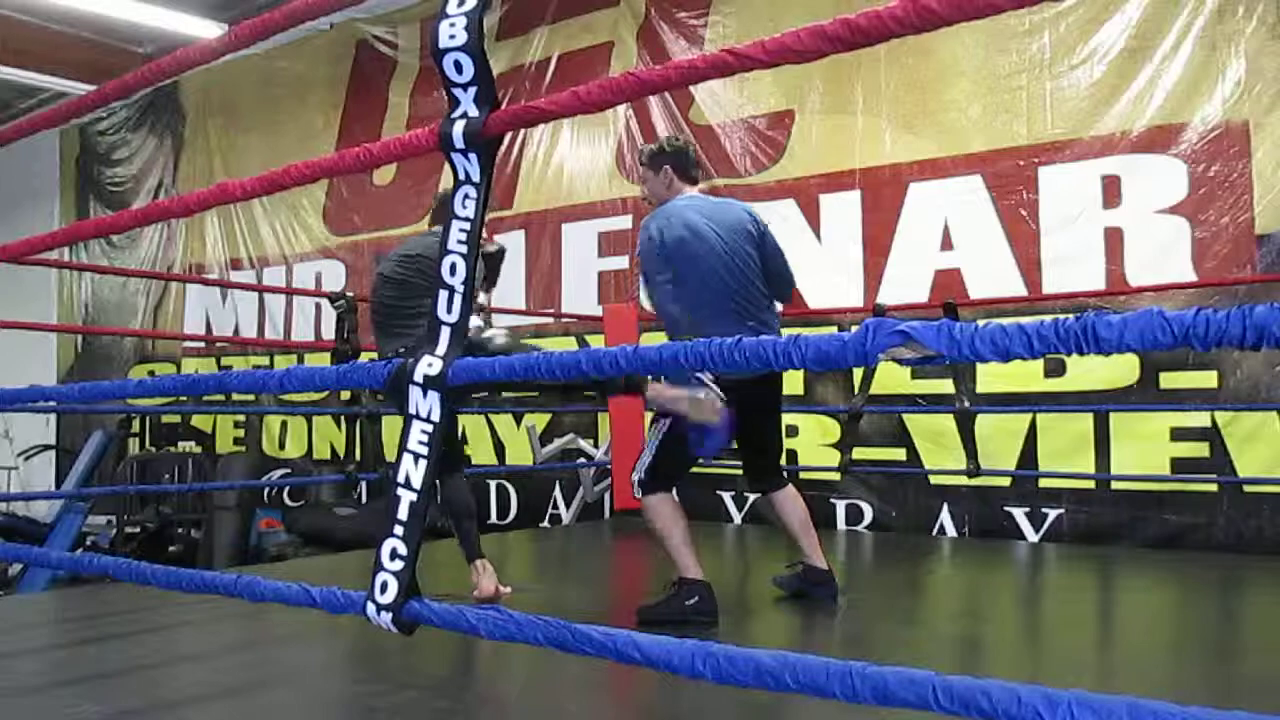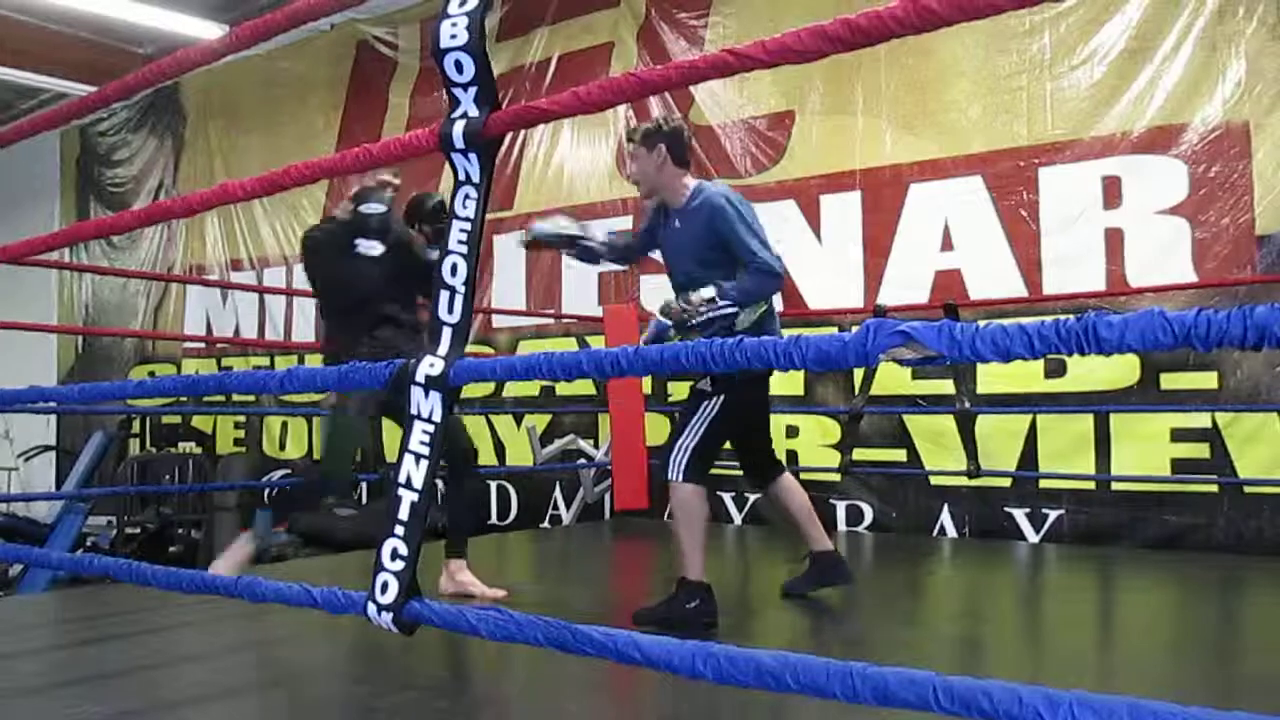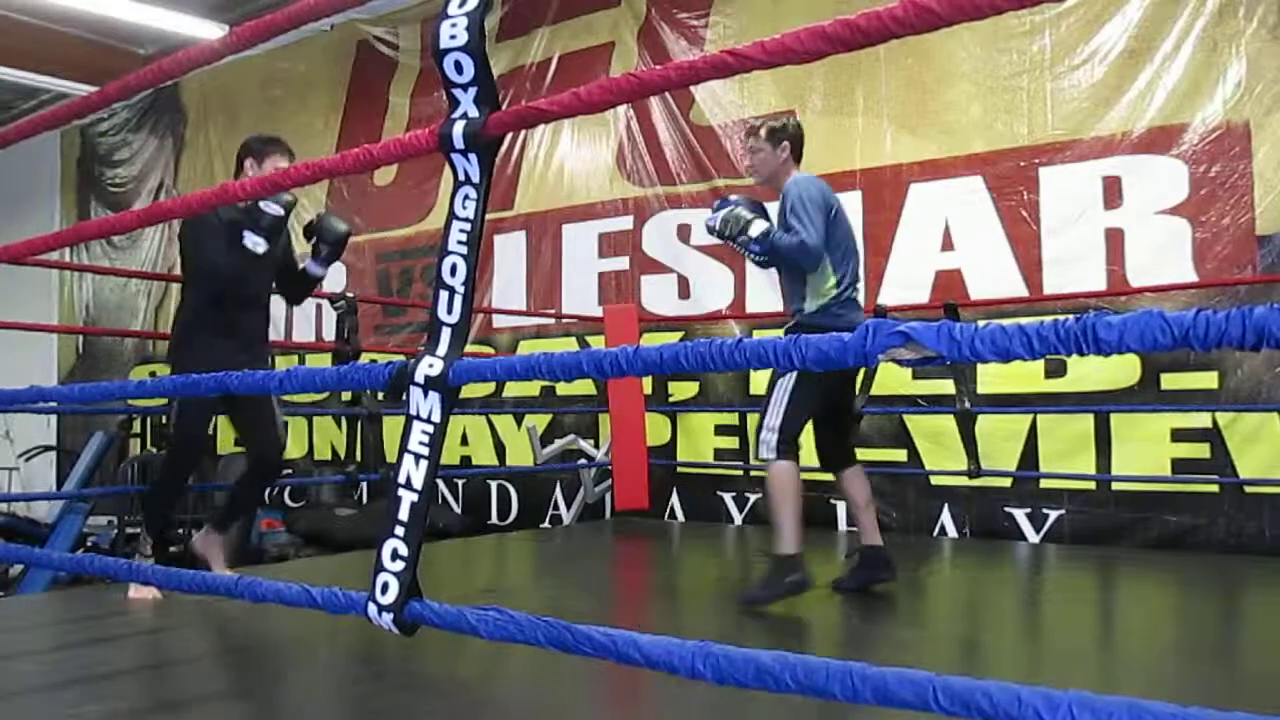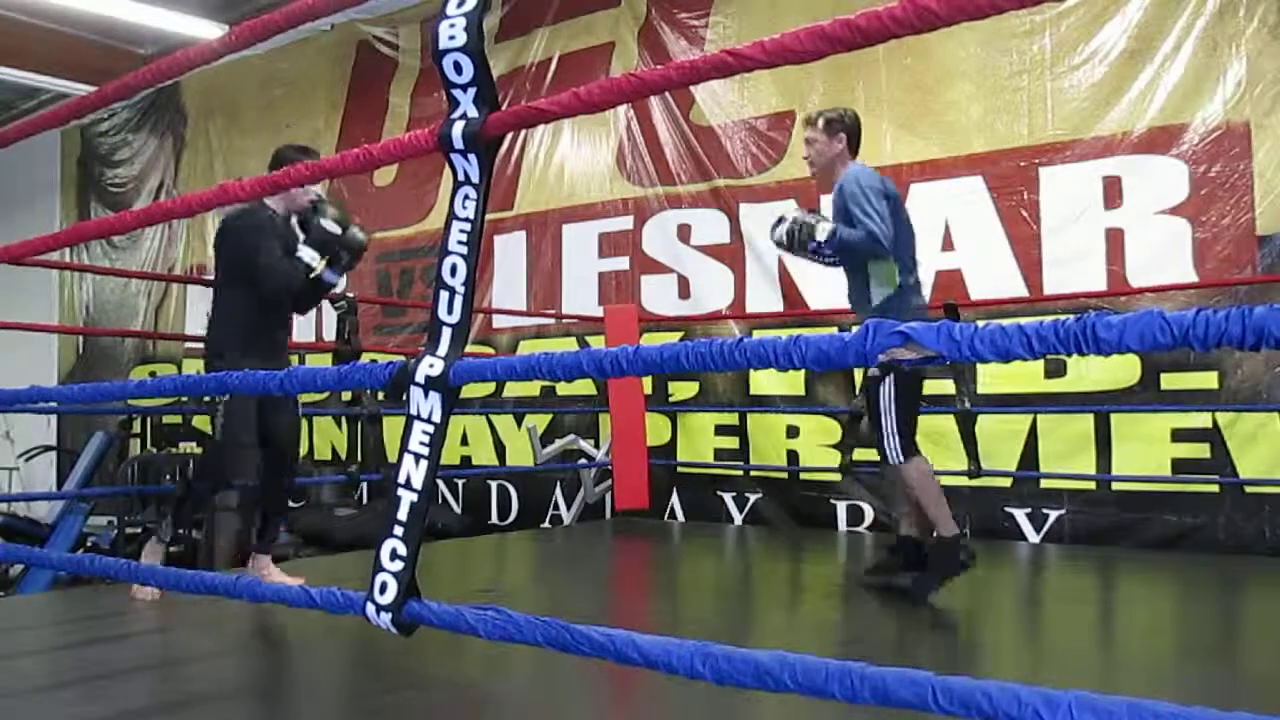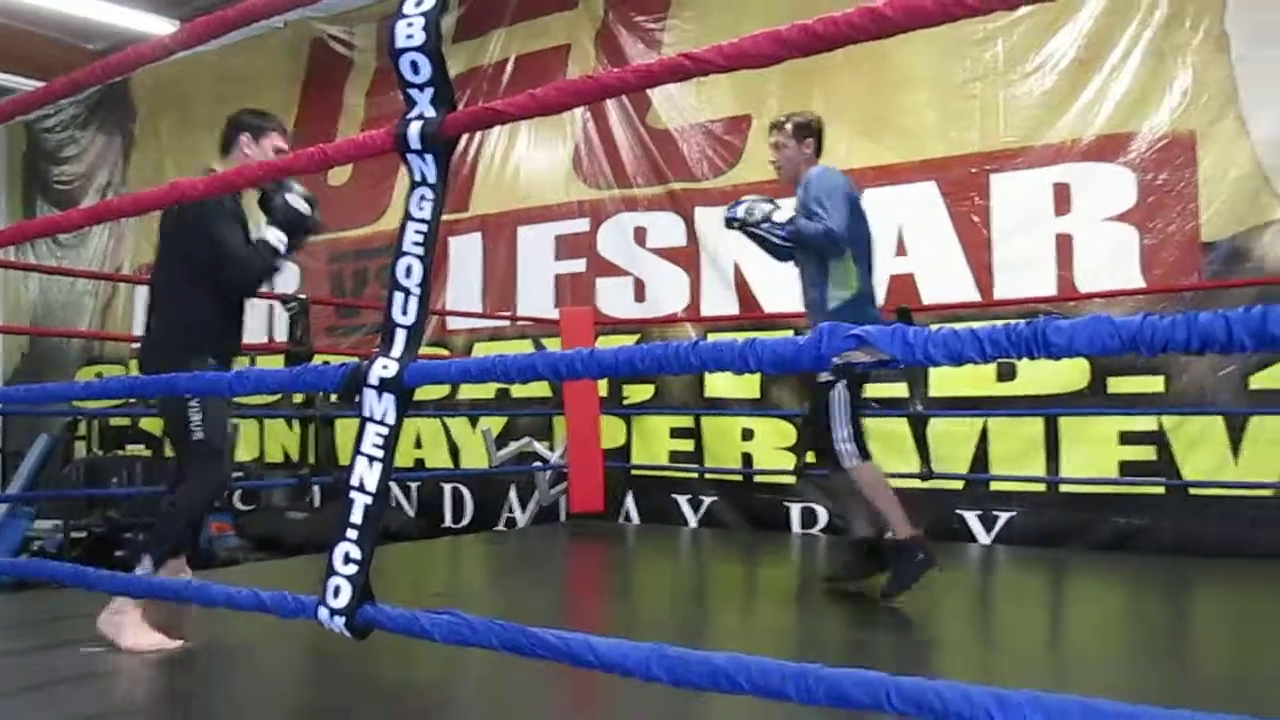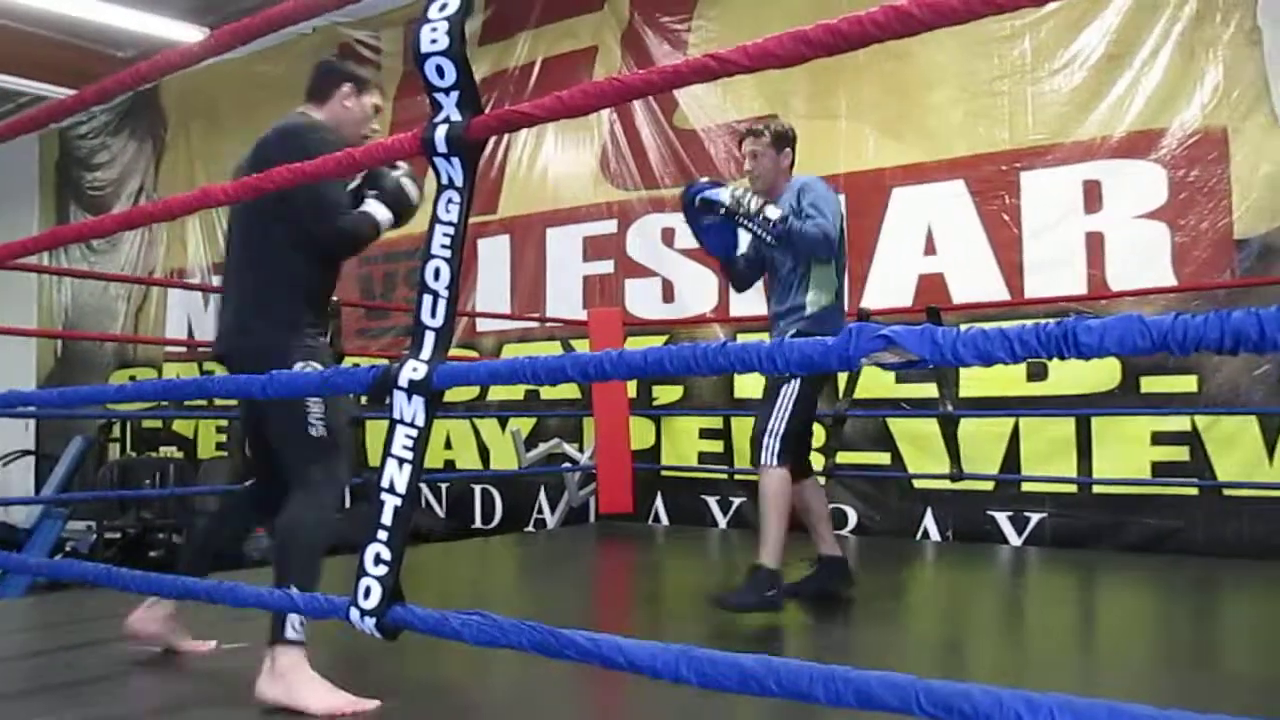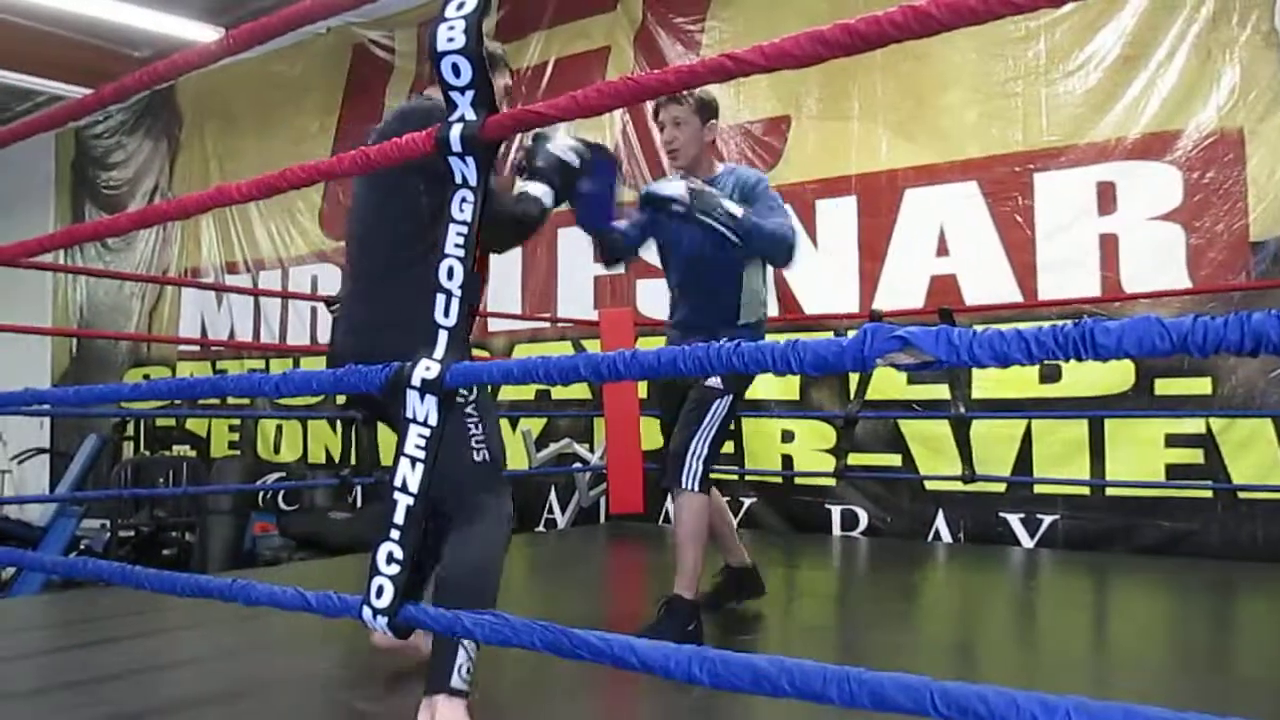
dt=0.5s
person 1, frame 1
left shoulder: (409, 251)
right shoulder: (448, 246)
left wrist: (486, 271)
left hip: (404, 372)
left knee: (450, 467)
left ankle: (481, 571)
person 1, frame 2
left shoulder: (394, 233)
right shoulder: (321, 238)
left elbow: (435, 290)
right elbow: (352, 293)
left wrist: (435, 241)
right wrist: (369, 234)
left hip: (406, 367)
right hip: (356, 366)
left knee: (459, 456)
right knee: (336, 470)
left ankle: (456, 569)
right ankle: (247, 543)
person 1, frame 3
left shoulder: (272, 223)
right shoulder: (204, 215)
left elbow: (294, 292)
right elbow: (220, 279)
left wrist: (323, 257)
right wrist: (258, 231)
left hip: (250, 360)
right hip: (198, 358)
left knee: (269, 455)
right knee: (184, 458)
left ankle: (212, 536)
right ankle: (145, 559)
person 1, frame 4
left shoulder: (285, 230)
right shoulder: (249, 222)
left elbow: (298, 301)
right elbow: (277, 285)
left wrist: (335, 266)
right wrist: (313, 247)
left hip: (272, 362)
right hip: (236, 363)
left knee: (282, 461)
right knee: (228, 464)
left ankle: (260, 561)
right ankle: (160, 545)
person 1, frame 5
left shoulder: (227, 203)
right shoulder: (207, 198)
left elbow: (239, 278)
right elbow: (238, 275)
left wrist: (284, 237)
right wrist: (282, 226)
left hip: (205, 360)
right hip: (181, 359)
left knee: (209, 467)
right knee: (206, 469)
left ankle: (173, 566)
right ankle: (126, 607)
person 1, frame 6
left shoulder: (279, 149)
right shoulder: (306, 140)
right elbow: (336, 236)
left wrist: (365, 193)
right wrist: (386, 200)
left hip: (254, 341)
right hip: (280, 342)
left knee: (271, 482)
right knee: (324, 477)
left ankle: (158, 609)
right ankle: (286, 665)
person 1, frame 7
left shoulder: (390, 136)
right shoulder: (437, 123)
right elbow: (499, 227)
left wrist: (526, 171)
right wrist: (550, 170)
left hip: (361, 346)
right hip: (412, 346)
left knee: (448, 483)
right knee: (482, 508)
person 2, frame 1
left shoulder: (657, 227)
right shoulder: (742, 214)
left elbow: (670, 311)
right elbow: (784, 285)
left wrist: (690, 383)
left hip: (708, 369)
right hip: (764, 366)
left knee: (650, 477)
right knee: (767, 473)
left ankle: (693, 590)
right ankle: (818, 571)
person 2, frame 2
left shoulder: (717, 203)
right shoulder: (665, 211)
left elbow: (770, 273)
right elbow: (627, 250)
left wrist: (710, 301)
right wrist: (568, 238)
left knee: (682, 462)
right knee: (760, 464)
left ankle: (695, 595)
right ankle: (827, 558)
person 2, frame 3
left shoulder: (802, 188)
right shoulder: (808, 193)
left elbow: (807, 251)
right elbow: (795, 256)
left wrist: (754, 230)
right wrist: (750, 232)
left hip: (821, 330)
right hip: (843, 331)
left knee: (776, 441)
right knee: (836, 449)
left ankle: (787, 561)
right ankle: (873, 553)
person 2, frame 4
left shoulder: (856, 180)
right shoulder: (856, 183)
left elbow: (876, 241)
left wrist: (822, 232)
right wrist: (806, 239)
left hip: (893, 324)
right hip: (893, 324)
left knee: (894, 442)
right knee: (893, 440)
left ankle: (950, 543)
right ankle: (909, 543)
person 2, frame 5
left shoulder: (823, 181)
right shoulder: (814, 187)
left elbow: (832, 239)
left wrist: (776, 217)
right wrist: (765, 227)
left hip: (845, 328)
right hip: (836, 328)
left knee: (843, 444)
right knee: (825, 440)
left ankle: (908, 545)
right ankle: (867, 541)
person 2, frame 6
left shoulder: (810, 190)
right shoulder: (766, 208)
left elbow: (825, 241)
right elbow: (741, 279)
left wrist: (762, 217)
right wrist: (721, 236)
left hip: (811, 334)
right hip: (795, 338)
left knee: (771, 448)
right knee: (791, 457)
left ankle: (766, 577)
right ankle: (830, 564)
person 2, frame 7
left shoulder: (746, 184)
right shoulder: (665, 194)
left elbow: (782, 247)
right elbow: (614, 251)
left wrist: (711, 206)
left hip: (731, 346)
right hip: (685, 347)
left knee: (686, 465)
right knee: (683, 465)
left ankle: (682, 611)
right ankle: (741, 570)
